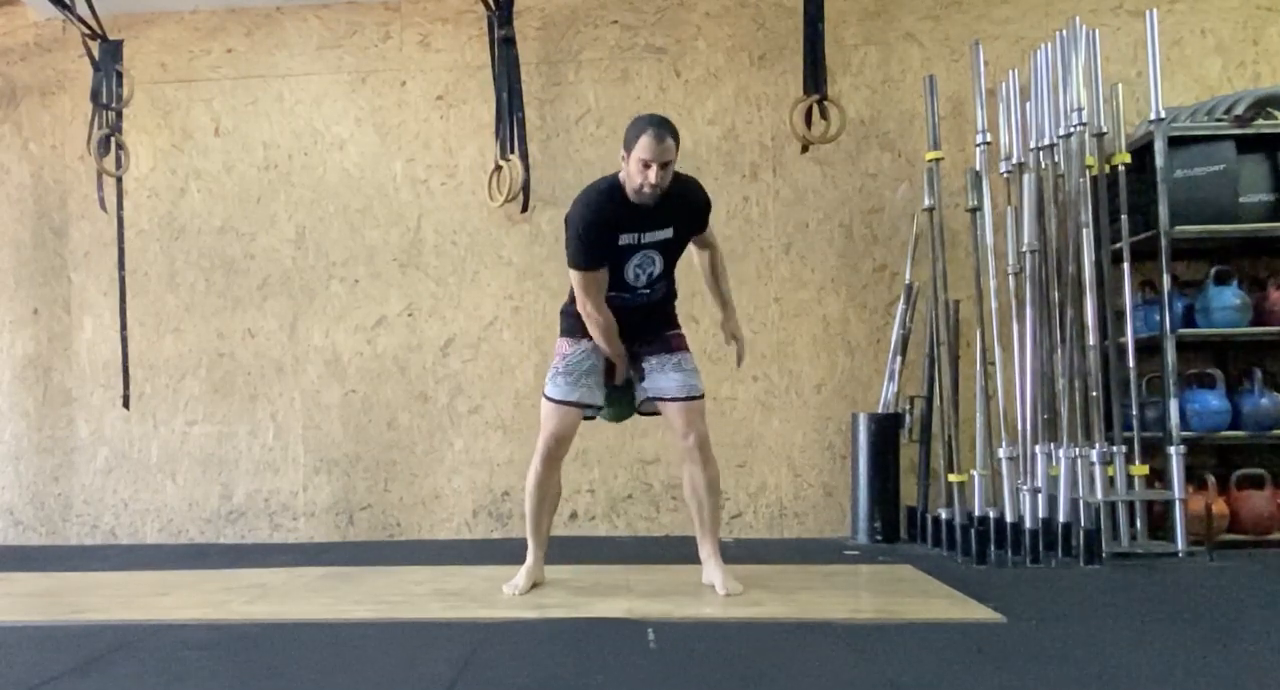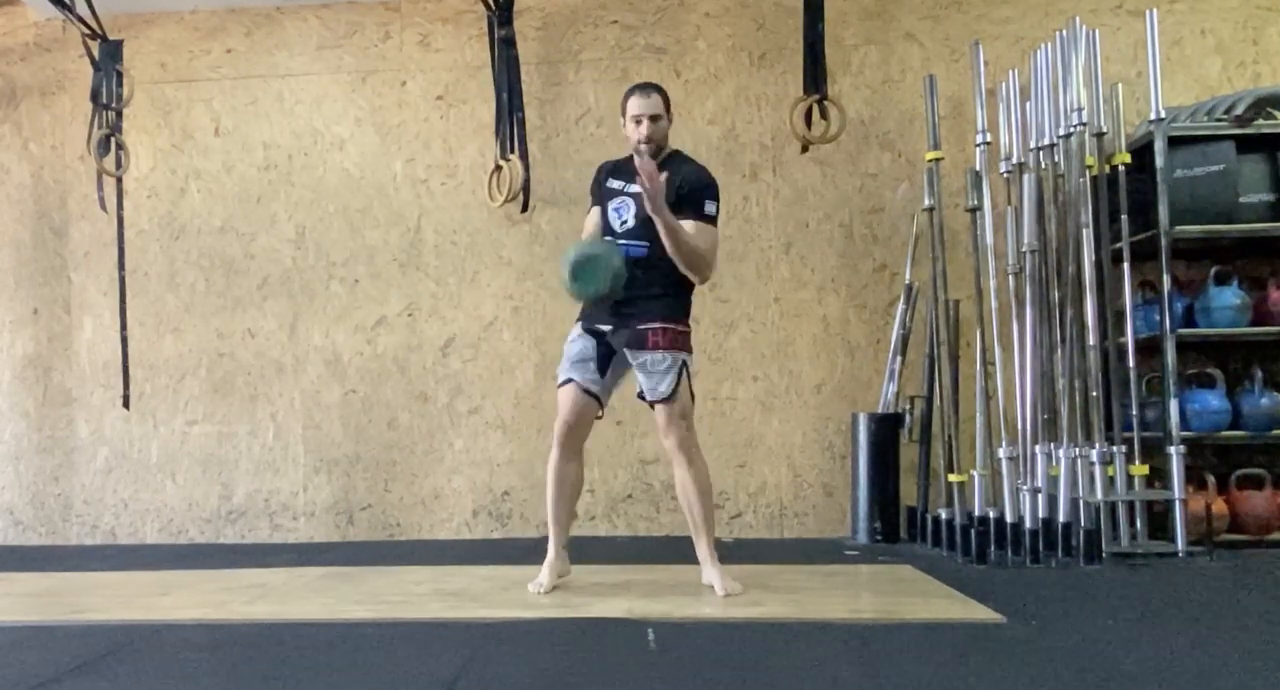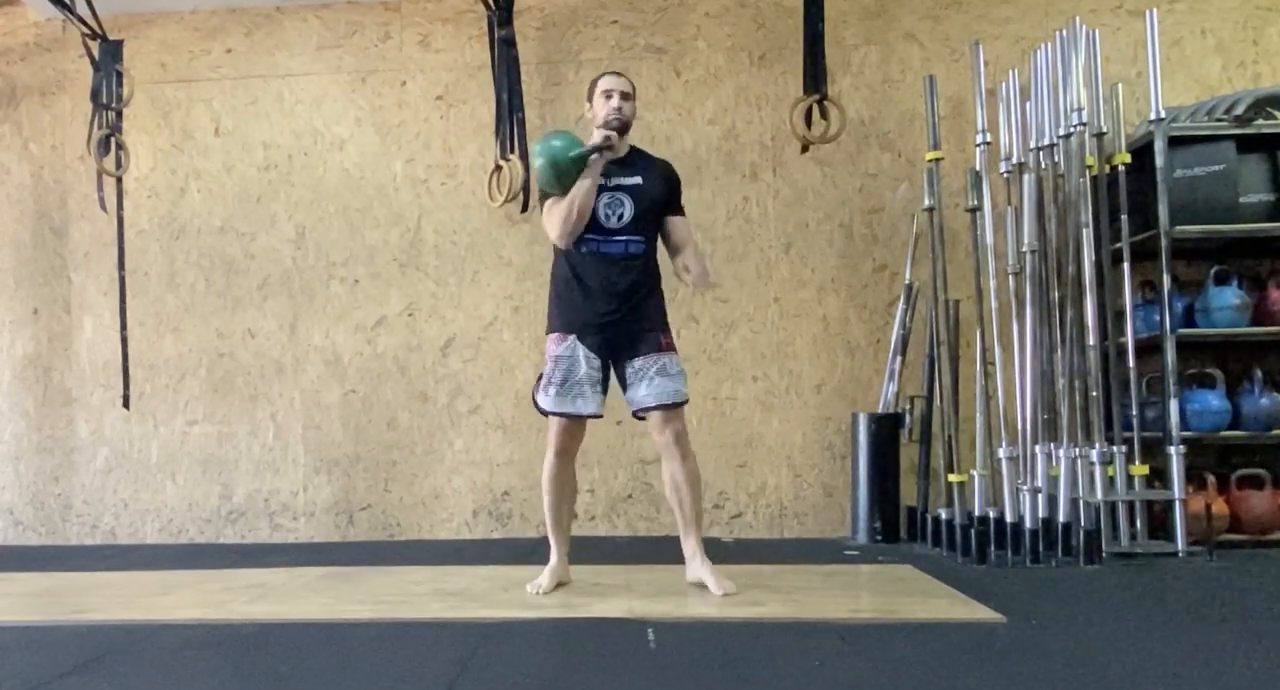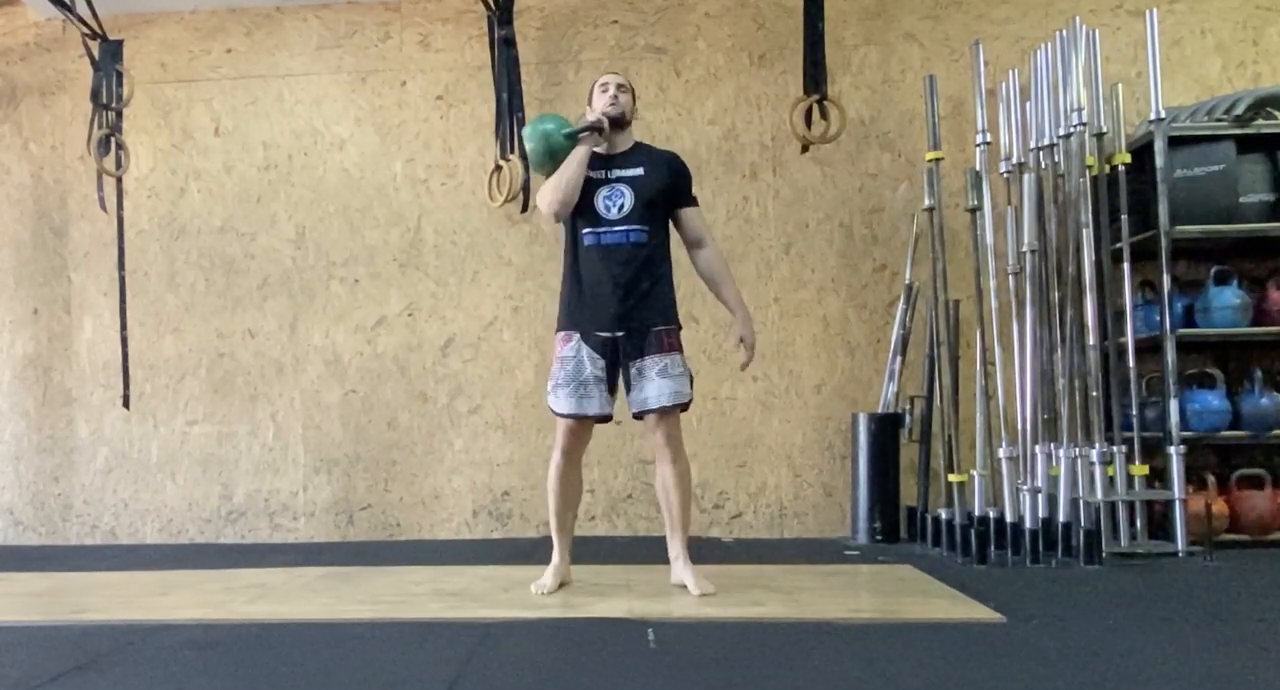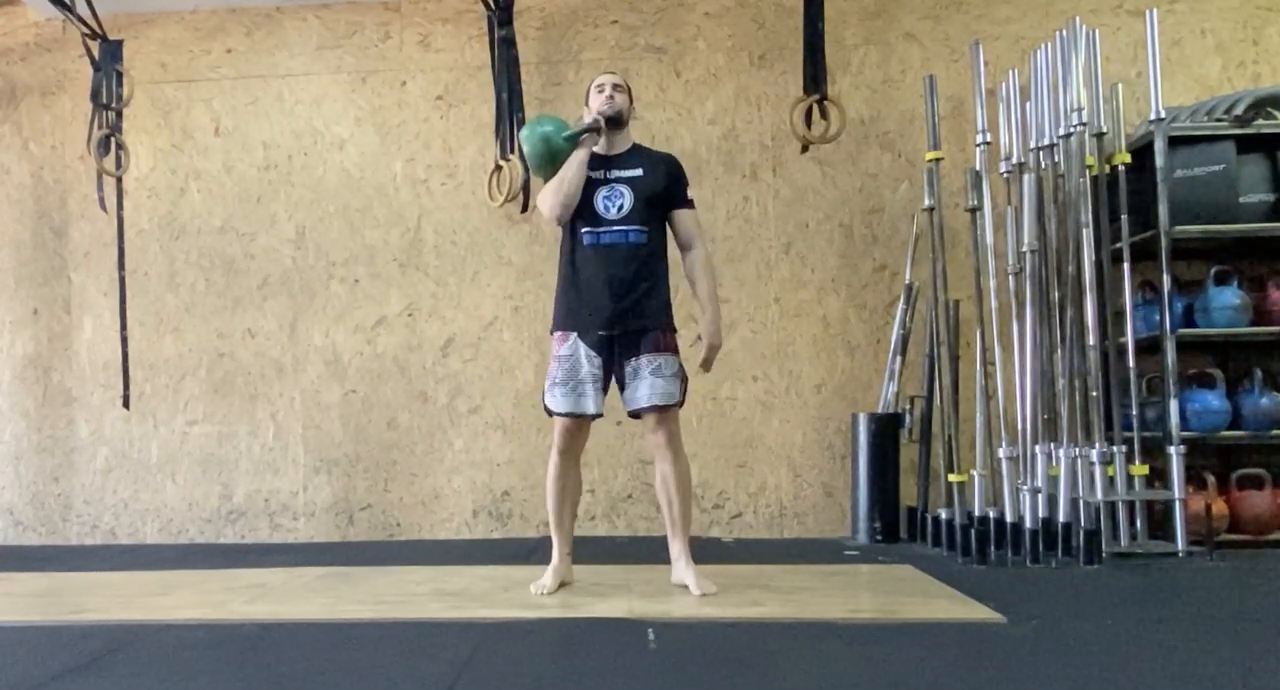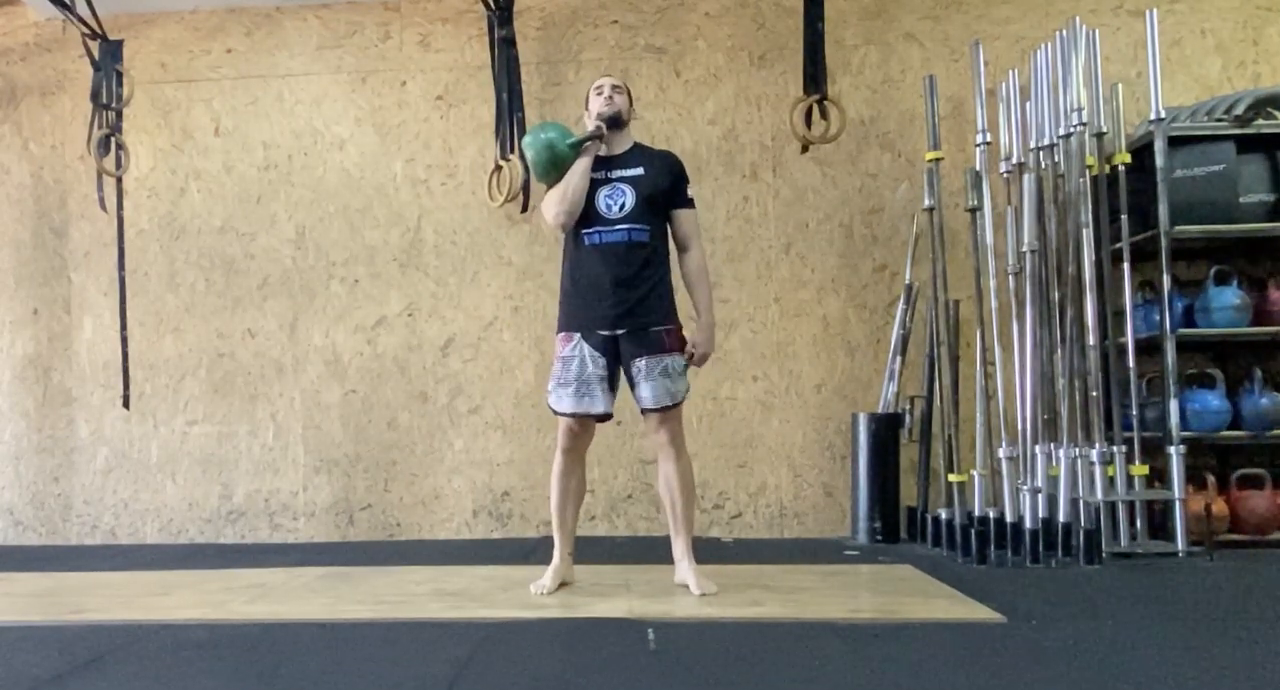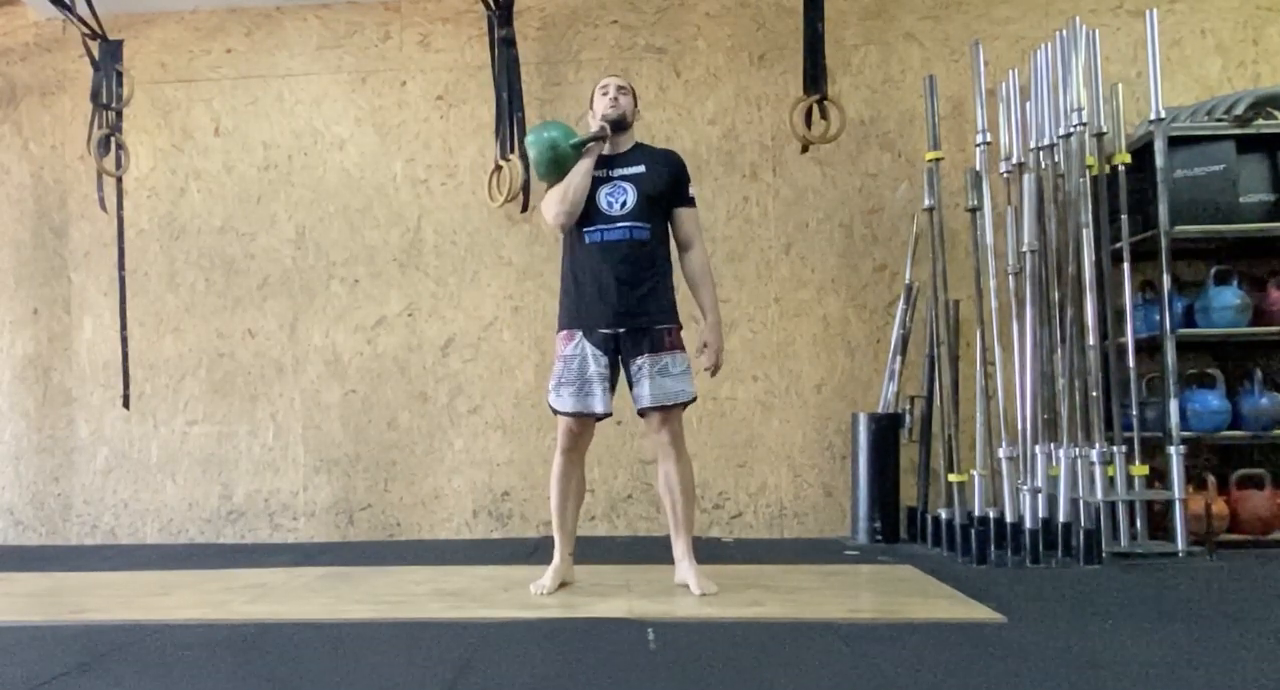
dt=0.4s
person 1, frame 1
left shoulder: (690, 196)
right shoulder: (592, 208)
left elbow: (708, 247)
right elbow: (590, 304)
left wrist: (728, 312)
right wrist: (619, 362)
left hip: (658, 330)
right hip: (590, 332)
left knee: (695, 439)
right knee: (551, 445)
left ankle: (712, 563)
right ankle: (533, 563)
person 1, frame 2
left shoulder: (695, 180)
right shoulder: (607, 173)
left elbow: (700, 268)
right elbow: (590, 239)
left wrist: (658, 208)
left hip: (659, 324)
right hip: (598, 317)
left knee: (678, 439)
right knee: (566, 431)
left ankle: (710, 563)
right ankle: (556, 556)
person 1, frame 3
left shoulder: (660, 173)
left elbow: (683, 249)
right elbow: (561, 235)
left wrist: (694, 269)
right wrist: (595, 166)
left hip: (644, 326)
right hip: (575, 326)
left knee: (672, 436)
right knee: (561, 442)
left ankle: (697, 559)
right ankle: (558, 561)
person 1, frame 4
left shoulder: (665, 165)
right shoulder: (569, 161)
left elbow: (700, 244)
right elbow: (552, 206)
left wrist: (739, 311)
right wrist: (584, 143)
left hip: (652, 324)
right hip: (583, 324)
left knee: (666, 436)
right knee: (568, 440)
left ankle: (680, 561)
right ankle: (560, 560)
person 1, frame 5
left shoulder: (663, 166)
right shoulder: (568, 163)
left elbow: (692, 246)
right elbow: (554, 210)
left wrist: (711, 315)
right wrist: (583, 145)
left hip: (647, 325)
right hip: (579, 324)
left knee: (664, 434)
right knee: (565, 441)
left ankle: (682, 561)
right ankle: (560, 560)
person 1, frame 6
left shoulder: (664, 165)
right shoulder: (571, 164)
left elbow: (690, 248)
right elbow: (559, 216)
left wrist: (705, 320)
right wrist: (588, 150)
left hip: (653, 323)
right hip: (583, 324)
left knee: (668, 434)
right knee: (570, 439)
left ankle: (685, 560)
right ankle: (561, 560)
person 1, frame 7
left shoulder: (665, 164)
right shoulder: (572, 162)
left elbow: (691, 246)
right elbow: (558, 216)
left wrist: (712, 320)
right wrist: (591, 150)
left hip: (653, 322)
right hip: (584, 323)
left knee: (668, 434)
right knee: (570, 439)
left ankle: (685, 560)
right ankle: (561, 560)
